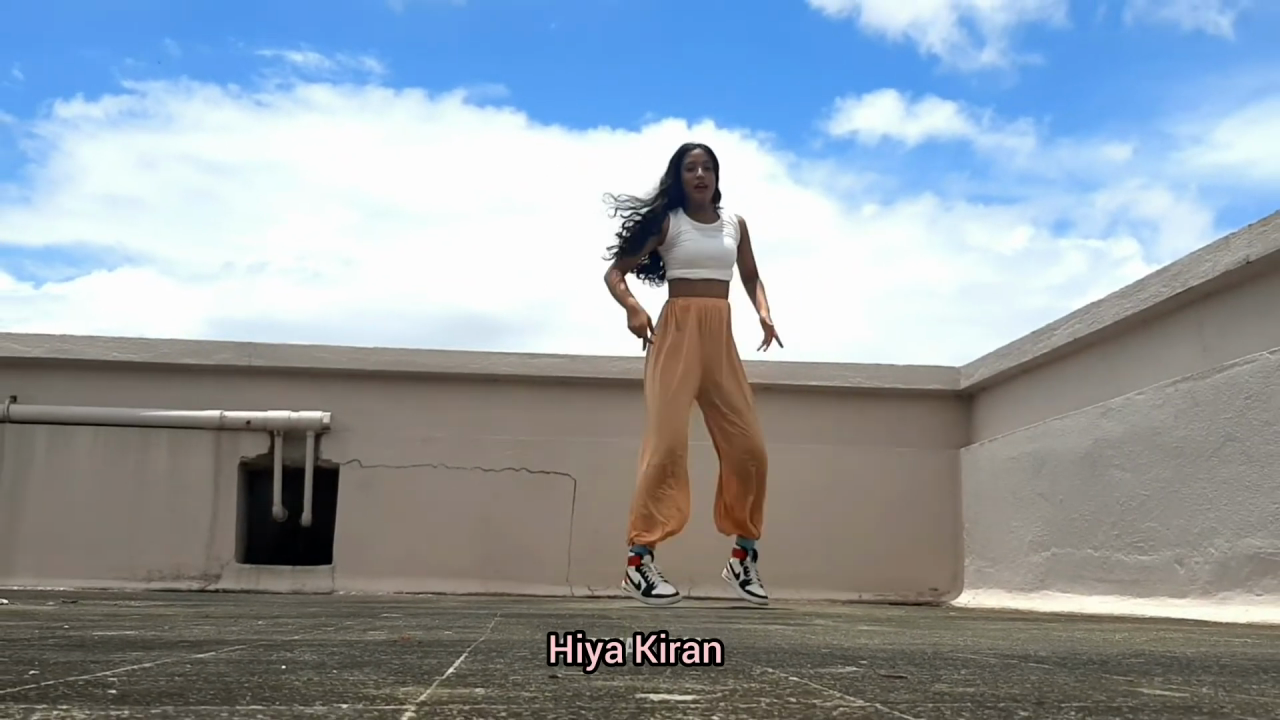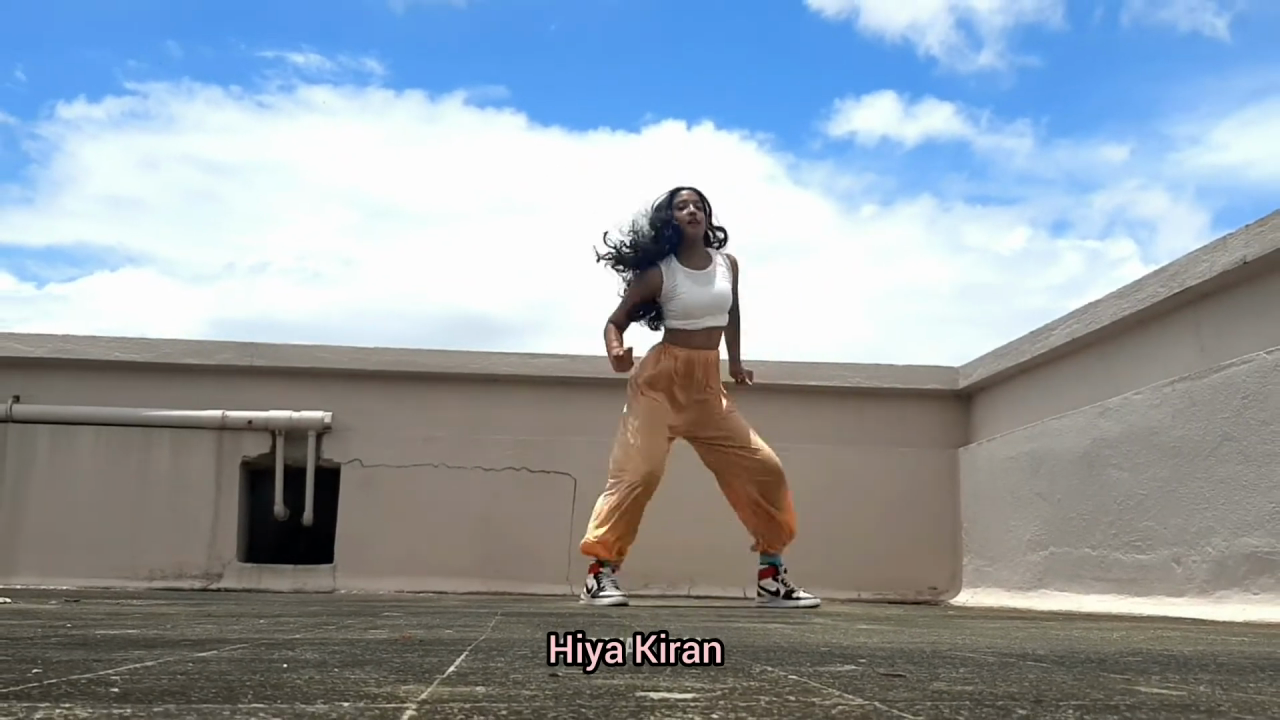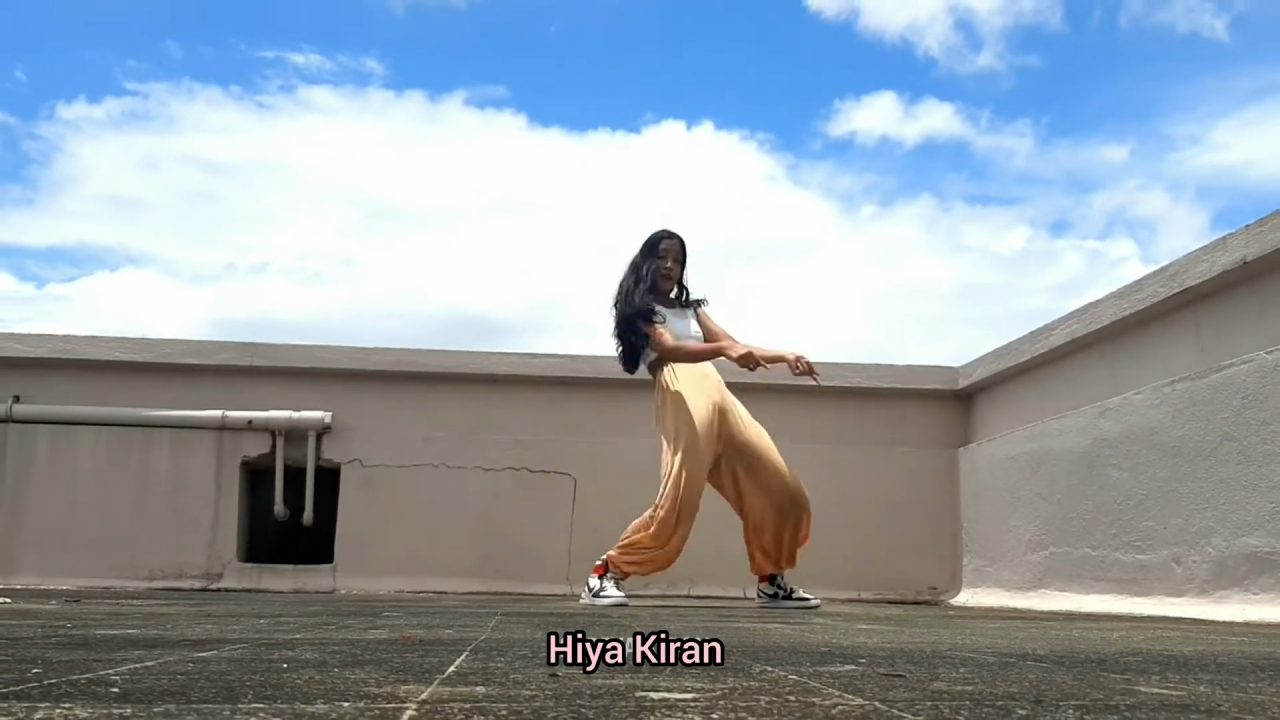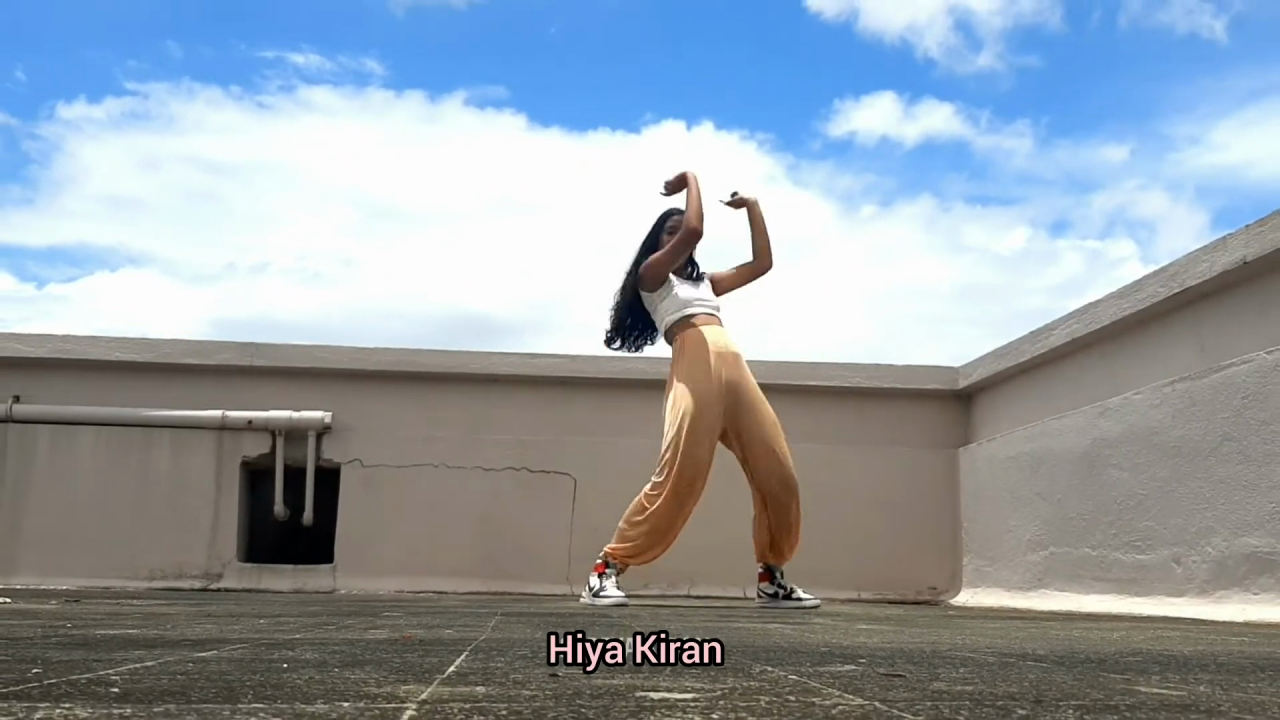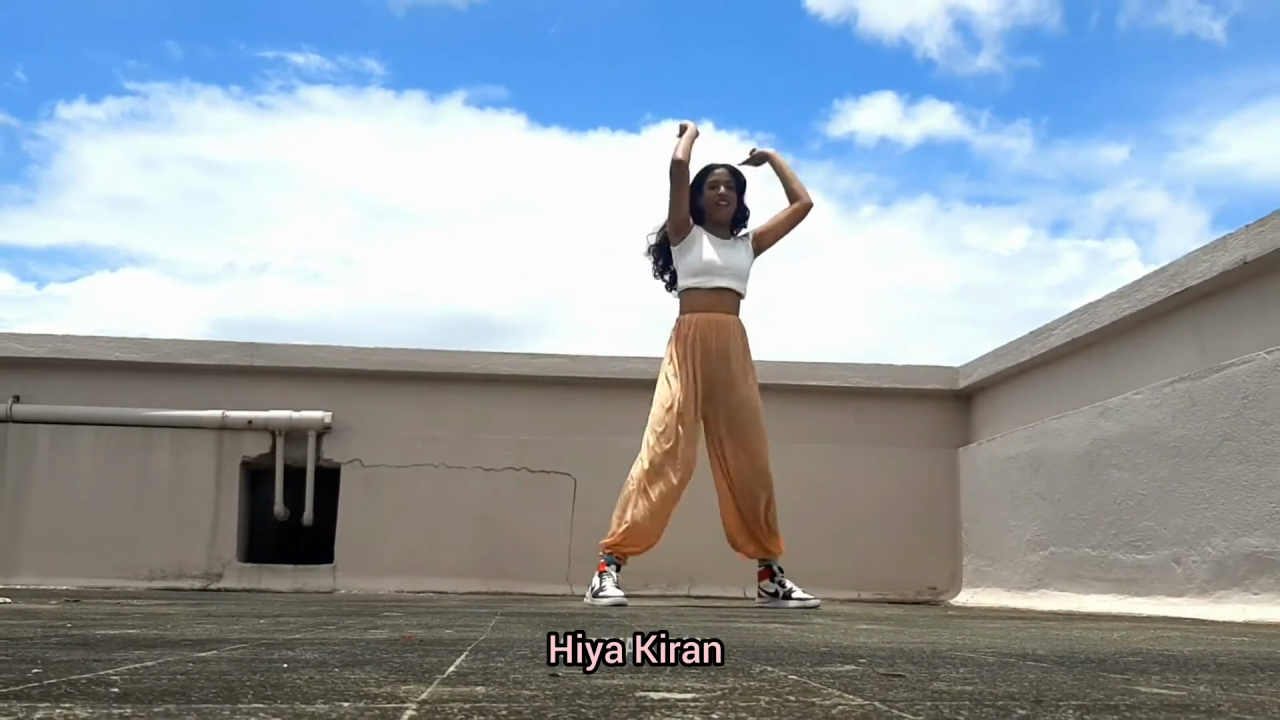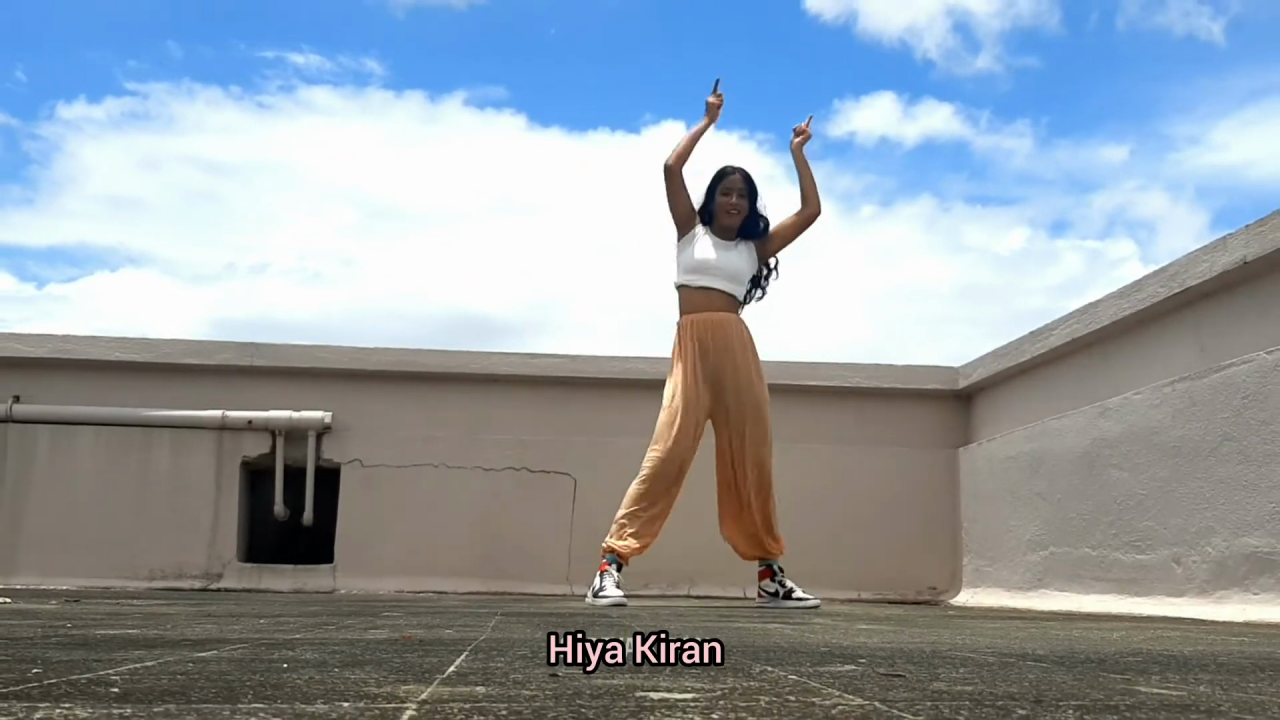
dt=0.2s
person 1, frame 1
left shoulder: (735, 224)
right shoulder: (666, 223)
left elbow: (751, 277)
right elbow: (614, 272)
left wrist: (764, 313)
right wrist: (632, 306)
left hip: (721, 337)
right hip: (677, 331)
left knee: (748, 447)
right knee: (667, 442)
left ankle: (744, 556)
right ankle: (640, 557)
person 1, frame 2
left shoulder: (728, 263)
right shoulder: (658, 270)
right elbow: (616, 321)
left wrist: (736, 363)
right wrist: (616, 349)
left hip: (707, 385)
right hip: (661, 381)
left knee: (765, 468)
right knee: (639, 471)
left ankle: (771, 575)
right ankle: (601, 569)
person 1, frame 3
left shoulder: (692, 310)
right shoulder: (639, 311)
left elbow: (737, 348)
right elbow: (672, 350)
left wrist: (784, 357)
right wrist: (725, 350)
left hip: (722, 398)
right hip: (680, 394)
left knee: (787, 495)
right knee: (679, 498)
left ankle: (772, 579)
right ankle: (607, 572)
person 1, frame 4
left shoulder: (702, 281)
right shoulder: (651, 273)
left elbow: (762, 264)
right elbow: (694, 228)
left wrist: (752, 208)
right wrist: (692, 181)
left hip: (734, 368)
right hip: (693, 367)
left knee: (779, 476)
right knee: (679, 475)
left ankle: (771, 576)
right ankle: (608, 567)
person 1, frame 5
left shoulder: (749, 243)
right shoulder: (684, 233)
left elbow: (803, 205)
right elbow: (677, 165)
left wrist: (773, 160)
right wrist: (690, 134)
left hip: (733, 355)
right hip: (689, 352)
left knee: (750, 465)
right knee: (662, 457)
left ankle: (770, 574)
right ankle: (607, 566)
person 1, frame 6
left shoulder: (755, 248)
right shoulder: (690, 229)
left elbow: (811, 211)
right elbow: (671, 168)
left wrist: (798, 153)
right wrist: (707, 121)
left hip: (739, 351)
right hip: (692, 347)
left knee: (751, 463)
right knee: (666, 457)
left ankle: (770, 573)
right ankle: (611, 563)
